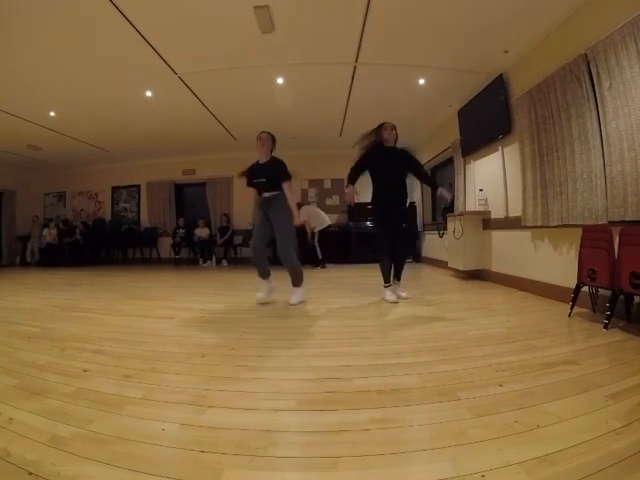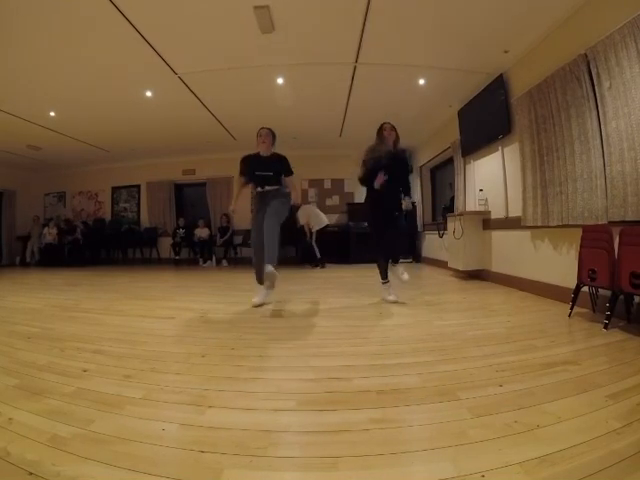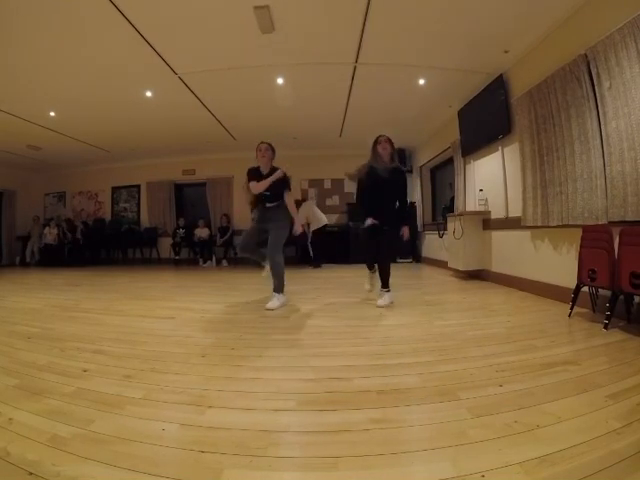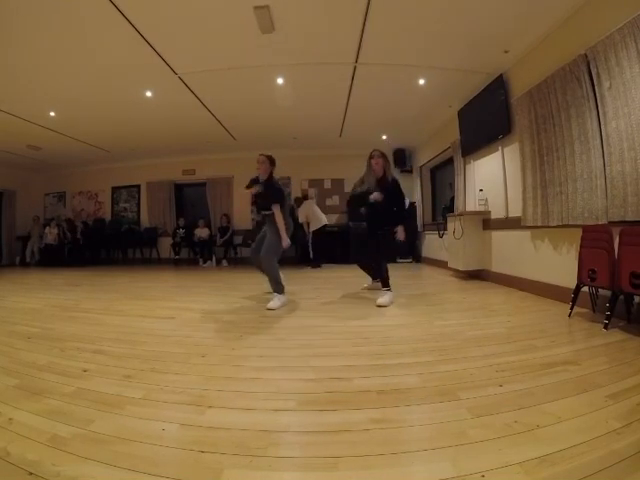
dt=0.3s
person 1, frame 1
left shoulder: (403, 155)
right shoulder: (373, 153)
left elbow: (419, 171)
right elbow: (357, 168)
left wrist: (437, 187)
right wrist: (350, 184)
left hip: (399, 205)
right hip: (380, 205)
left knee: (400, 245)
right knee: (386, 245)
left ankle: (397, 283)
right ankle: (387, 287)
person 1, frame 2
left shoulder: (401, 156)
right shoulder: (373, 155)
right elbow: (364, 179)
left wrist: (406, 196)
right wrist: (374, 182)
left hip: (394, 206)
right hip: (376, 206)
left knee: (395, 239)
right knee: (381, 243)
left ankle: (395, 264)
right ankle: (385, 284)
person 1, frame 3
left shoulder: (398, 172)
right shoulder: (369, 170)
left elbow: (403, 199)
right elbow: (361, 195)
left wrist: (405, 223)
right wrist: (367, 216)
left hip: (391, 218)
right hip: (372, 217)
left knee: (384, 253)
right knee: (371, 252)
left ankle: (386, 291)
right ankle: (371, 271)
person 1, frame 4
left shoulder: (391, 183)
right shoulder: (365, 182)
left elbow: (401, 205)
right elbow: (352, 204)
left wrist: (400, 224)
right wrist: (369, 198)
left hip: (387, 227)
right hip: (372, 228)
left knee: (378, 256)
right knee: (363, 259)
left ankle: (387, 291)
right ankle: (377, 280)
person 2, frame 1
left shoulder: (278, 164)
right shoulder: (252, 169)
left elbow: (287, 189)
left wrist: (295, 212)
right wrist: (256, 214)
left hip: (281, 206)
right hip: (264, 209)
left knee: (285, 251)
right knee: (256, 249)
left ankle: (298, 289)
right ankle: (267, 284)
person 2, frame 2
left shoulder: (280, 159)
right shoulder: (249, 160)
left elbow: (290, 181)
right elbow: (241, 182)
left wrist: (295, 197)
right wrist: (234, 202)
left hip: (279, 199)
right hip: (260, 201)
left knee: (269, 228)
right knee: (257, 245)
left ankle: (270, 267)
right ankle: (263, 290)
person 2, frame 3
left shoulder: (281, 176)
right shoulder: (252, 172)
left elbow: (288, 199)
right elbow: (255, 189)
left wrist: (297, 221)
right wrist: (273, 177)
left hip: (279, 216)
right hip: (261, 215)
left knee: (274, 252)
right knee: (244, 245)
left ankle: (279, 295)
right ankle: (266, 259)
person 2, frame 4
left shoulder: (272, 186)
right shoulder: (257, 181)
left elbow: (277, 211)
left wrist: (284, 236)
right wrist: (253, 191)
left hip: (279, 224)
right hip: (270, 223)
left knee: (267, 257)
right knee: (255, 253)
left ankle: (280, 295)
right ankle: (276, 278)
